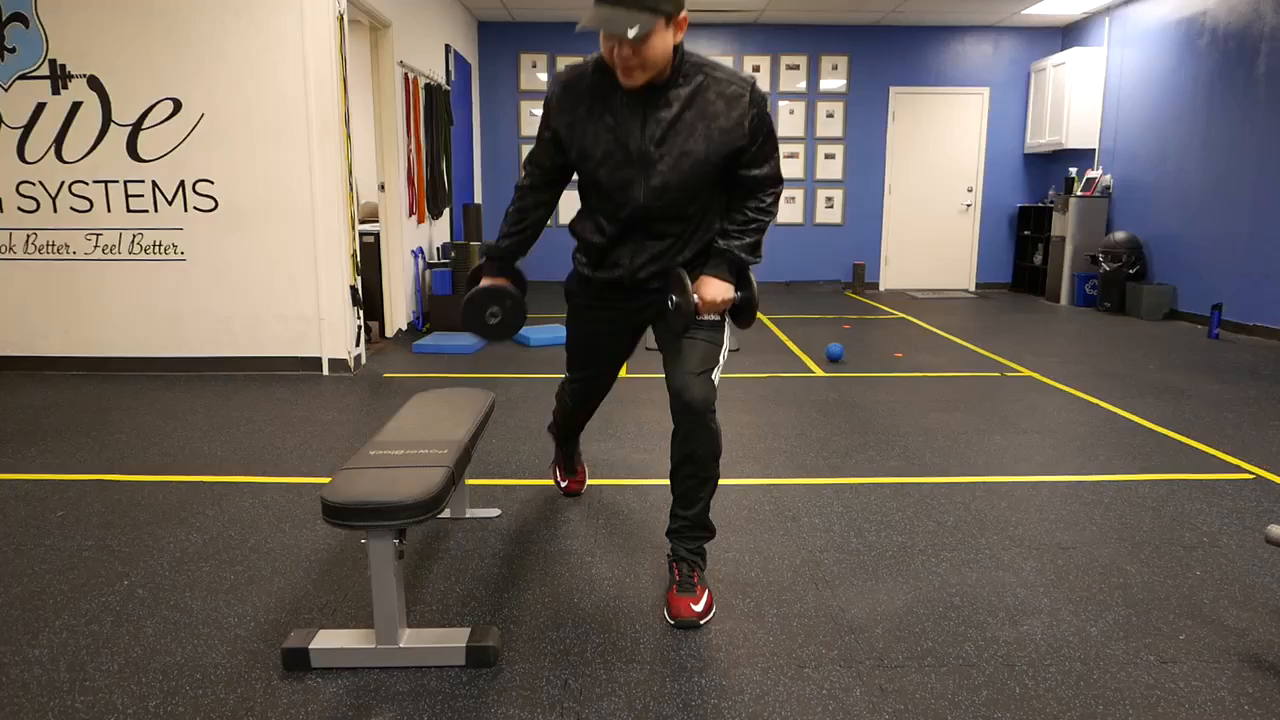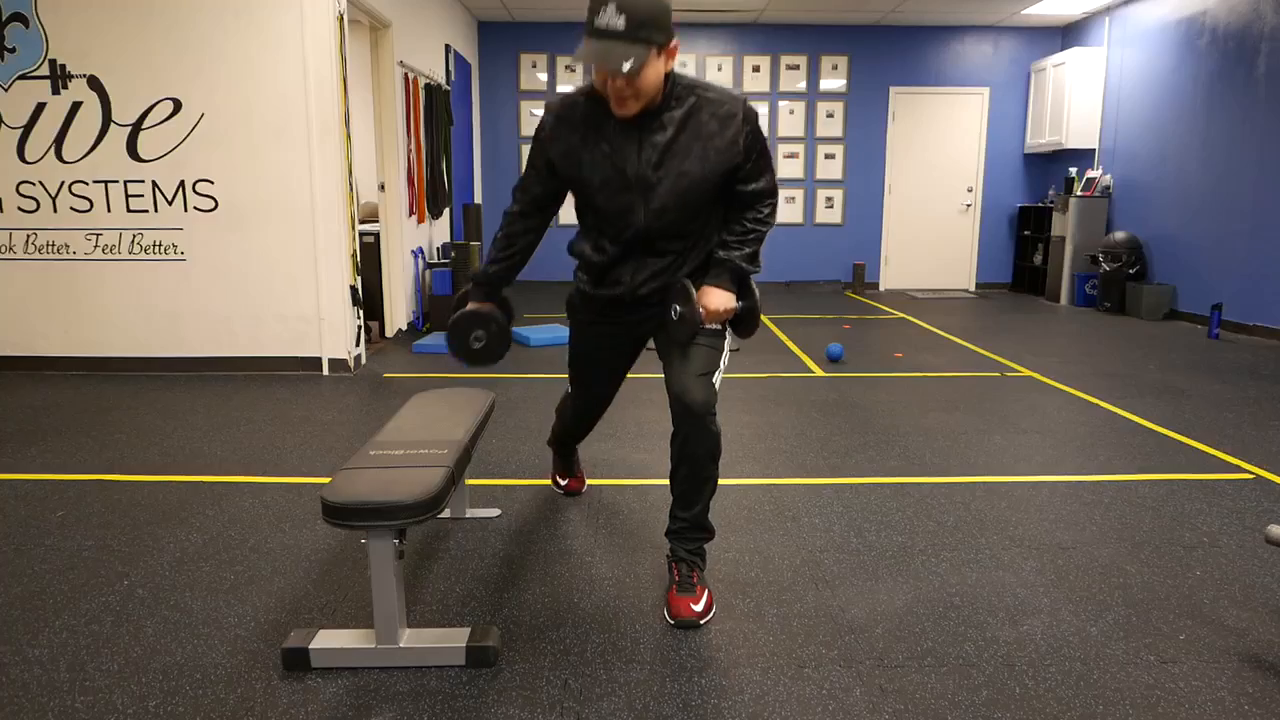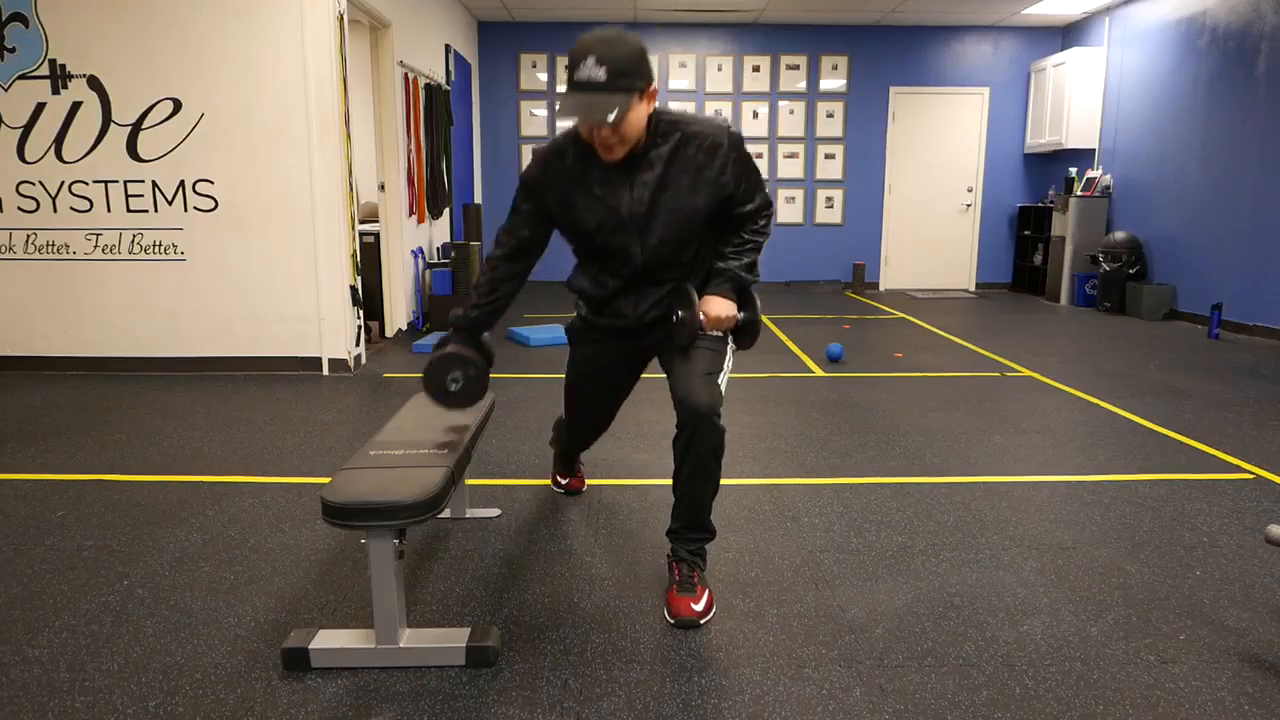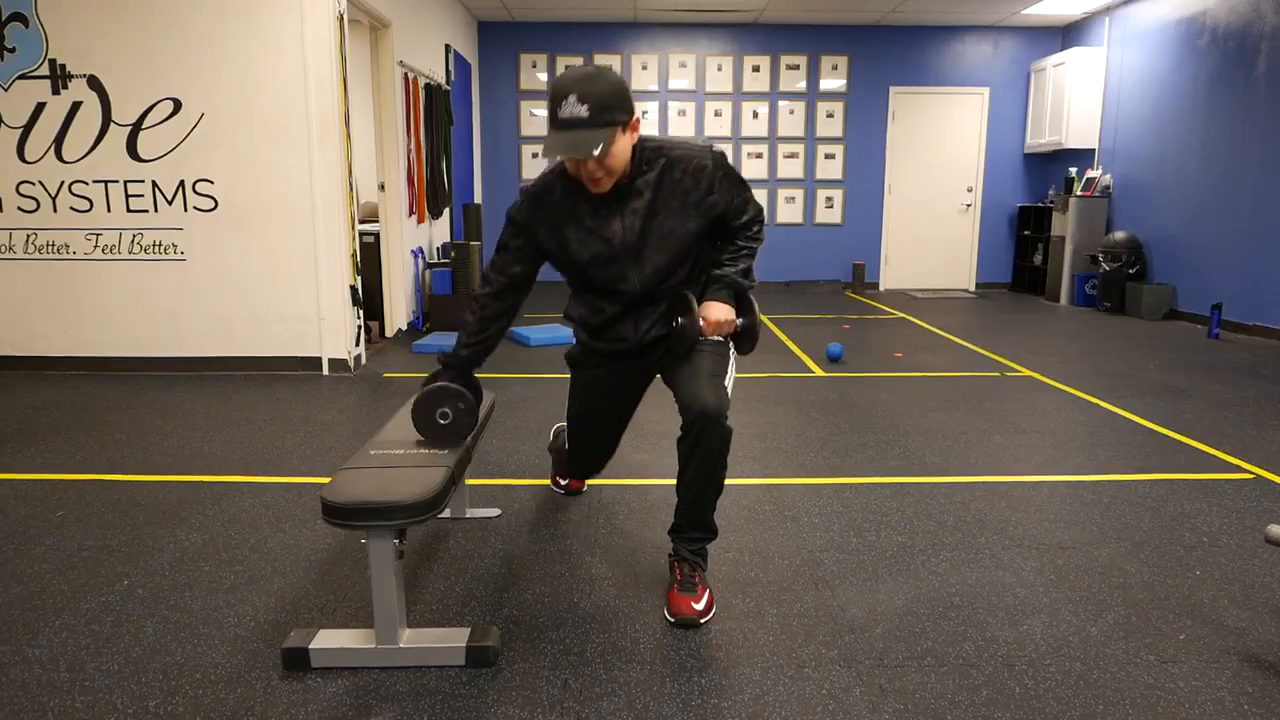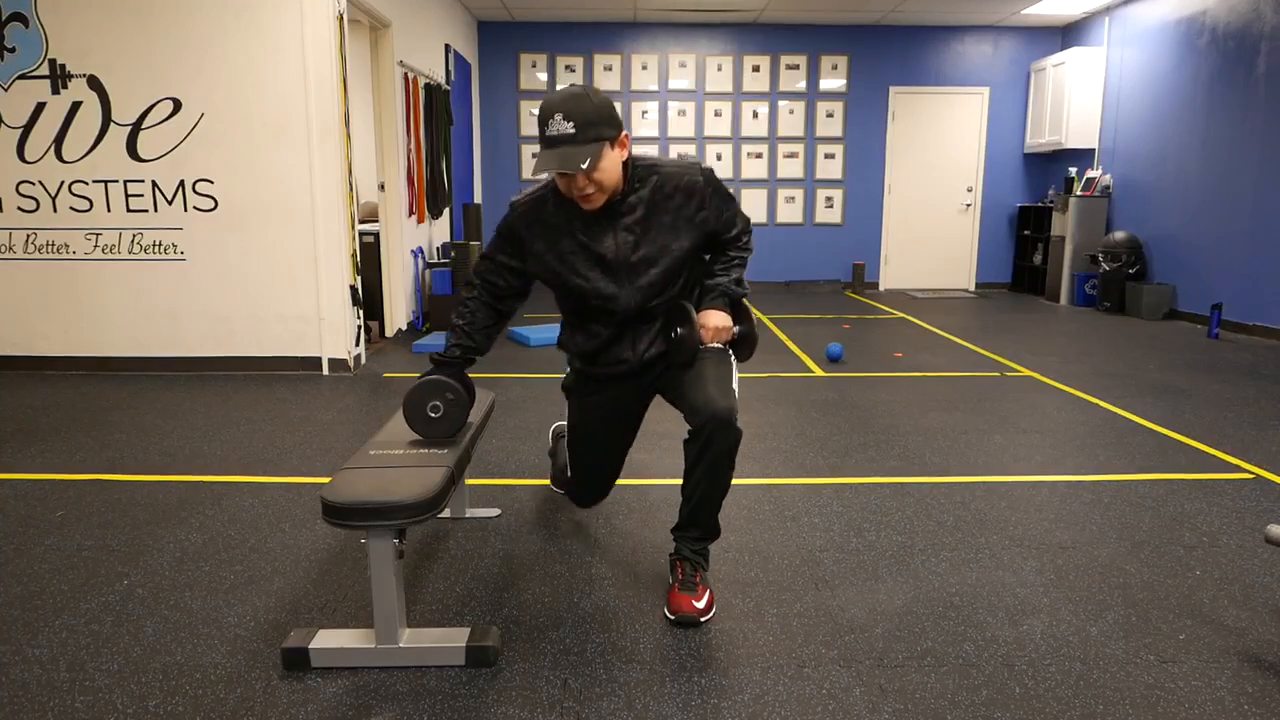
dt=0.1s
person 1, frame 1
left shoulder: (731, 98)
right shoulder: (573, 95)
left elbow: (759, 189)
right elbow: (538, 187)
left wrist: (724, 267)
right wrist: (500, 264)
left hip: (691, 275)
right hip: (601, 278)
left knee: (694, 402)
right knee: (580, 390)
left ankle: (687, 556)
right ankle: (566, 449)
person 1, frame 2
left shoulder: (724, 117)
right shoulder: (567, 121)
left elbow: (755, 199)
right elbow: (529, 211)
left wrist: (725, 276)
right wrist: (488, 289)
left hip: (691, 286)
right hip: (604, 294)
left knee: (694, 404)
right knee: (585, 403)
left ankle: (687, 556)
right ankle: (563, 456)
person 1, frame 3
left shoulder: (709, 145)
right shoulder: (554, 166)
left elbow: (752, 214)
right elbow: (513, 251)
left wrist: (724, 286)
right wrist: (469, 330)
left hip: (690, 307)
right hip: (605, 317)
left knee: (700, 411)
right knee: (582, 426)
left ankle: (688, 558)
right ankle: (561, 454)
person 1, frame 4
left shoulder: (696, 167)
right shoulder: (543, 200)
left elbow: (745, 222)
right elbow: (503, 285)
left wrist: (721, 293)
right wrist: (458, 366)
right hip: (606, 341)
left knee: (706, 413)
right knee: (587, 452)
left ankle: (689, 558)
right ankle: (563, 452)
person 1, frame 5
left shoulder: (686, 185)
right shoulder: (531, 218)
left elbow: (735, 235)
right elbow: (487, 296)
left wrist: (717, 301)
right wrist: (448, 370)
right hip: (601, 359)
left knee: (717, 417)
right knee: (585, 487)
left ankle: (690, 558)
right ankle: (565, 443)
